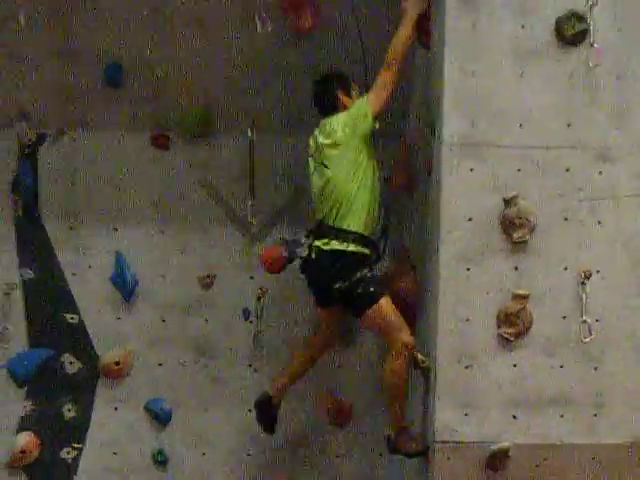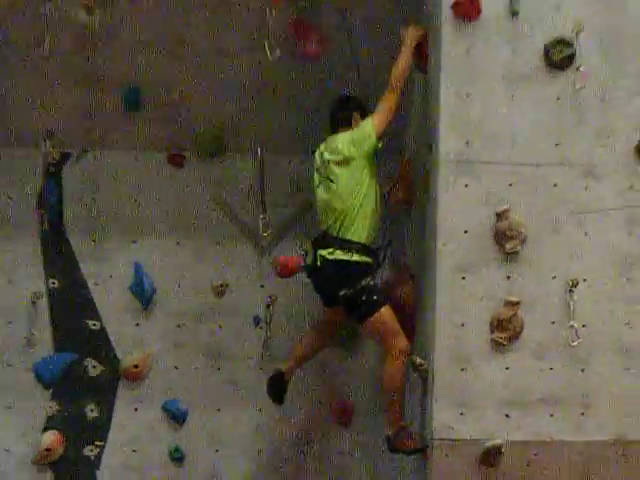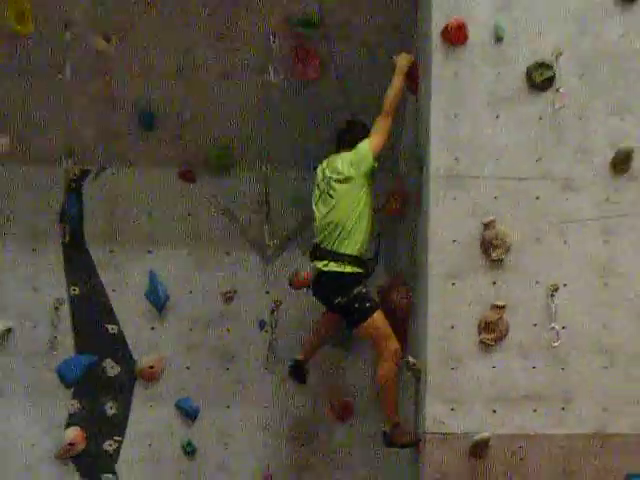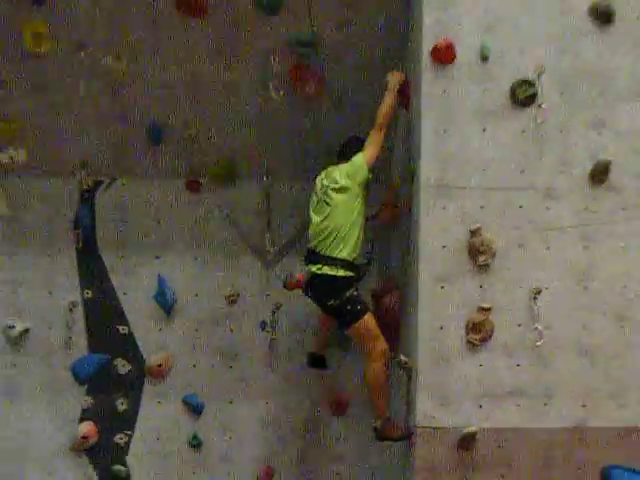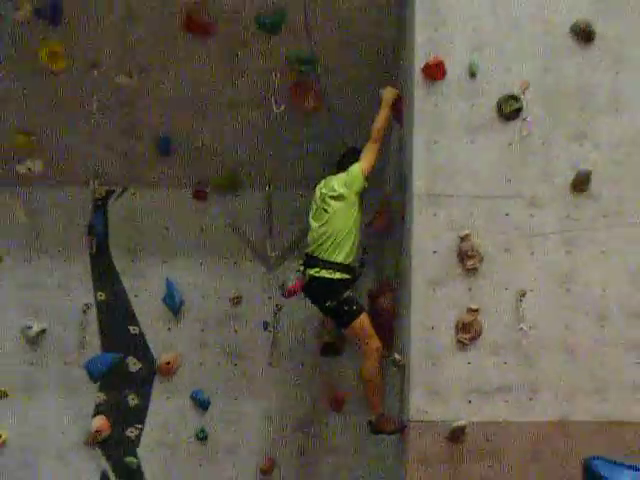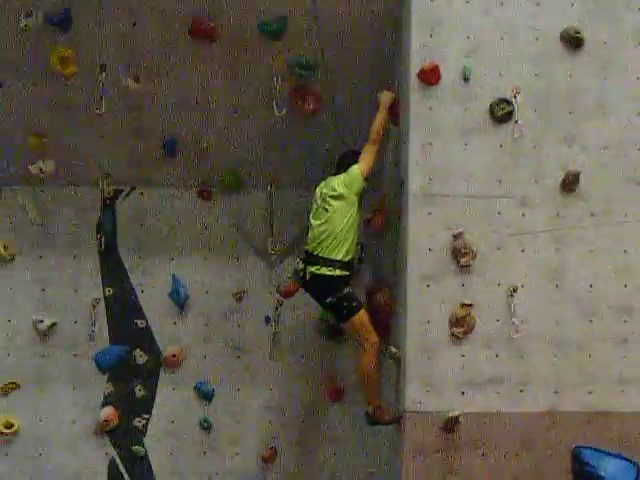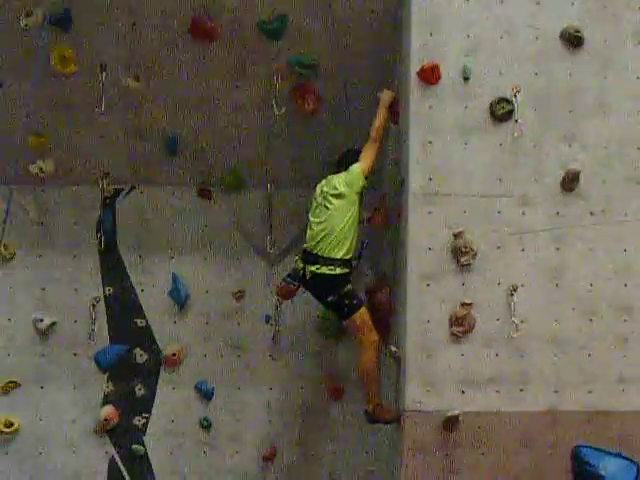
dt=0.1s
person 1, frame 1
left shoulder: (324, 135)
right shoulder: (349, 124)
right elbow: (390, 68)
left hip: (323, 254)
right hip: (344, 259)
left knee: (327, 333)
right knee: (403, 341)
left ankle: (273, 395)
right ankle: (399, 434)
person 1, frame 2
left shoulder: (326, 150)
right shoulder: (356, 142)
right elbow: (392, 93)
right wrist: (410, 44)
left hip: (325, 260)
right hip: (348, 266)
left knee: (332, 322)
right knee: (398, 346)
left ankle: (284, 371)
right ankle: (399, 433)
person 1, frame 3
left shoulder: (325, 169)
right shoulder: (355, 162)
right elbow: (386, 116)
right wrist: (401, 70)
left hip: (323, 271)
right hip: (342, 276)
left knee: (335, 316)
right knee: (390, 349)
left ankle: (301, 360)
right ankle: (393, 429)
person 1, frame 4
left shoulder: (323, 179)
right shoulder: (352, 173)
right elbow: (379, 130)
right wrist: (393, 87)
left hip: (315, 272)
right hip: (334, 279)
left knee: (333, 311)
right knee: (378, 349)
left ankle: (317, 351)
right ankle: (385, 424)
person 1, frame 5
left shoulder: (323, 188)
right shoulder: (349, 183)
right elbow: (374, 141)
right wrist: (387, 102)
left hip: (313, 275)
right hip: (331, 282)
right knee: (373, 348)
left ankle: (327, 341)
right ankle: (379, 418)
person 1, frame 6
left shoulder: (322, 188)
right shoulder: (349, 183)
left hip: (309, 270)
right hip: (331, 278)
right knee: (370, 342)
left ankle: (331, 319)
right ankle: (375, 410)
person 1, frame 7
left shoulder: (323, 187)
right shoulder: (349, 182)
left hip: (309, 269)
right hip: (331, 277)
right knee: (370, 340)
right ankle: (374, 407)
